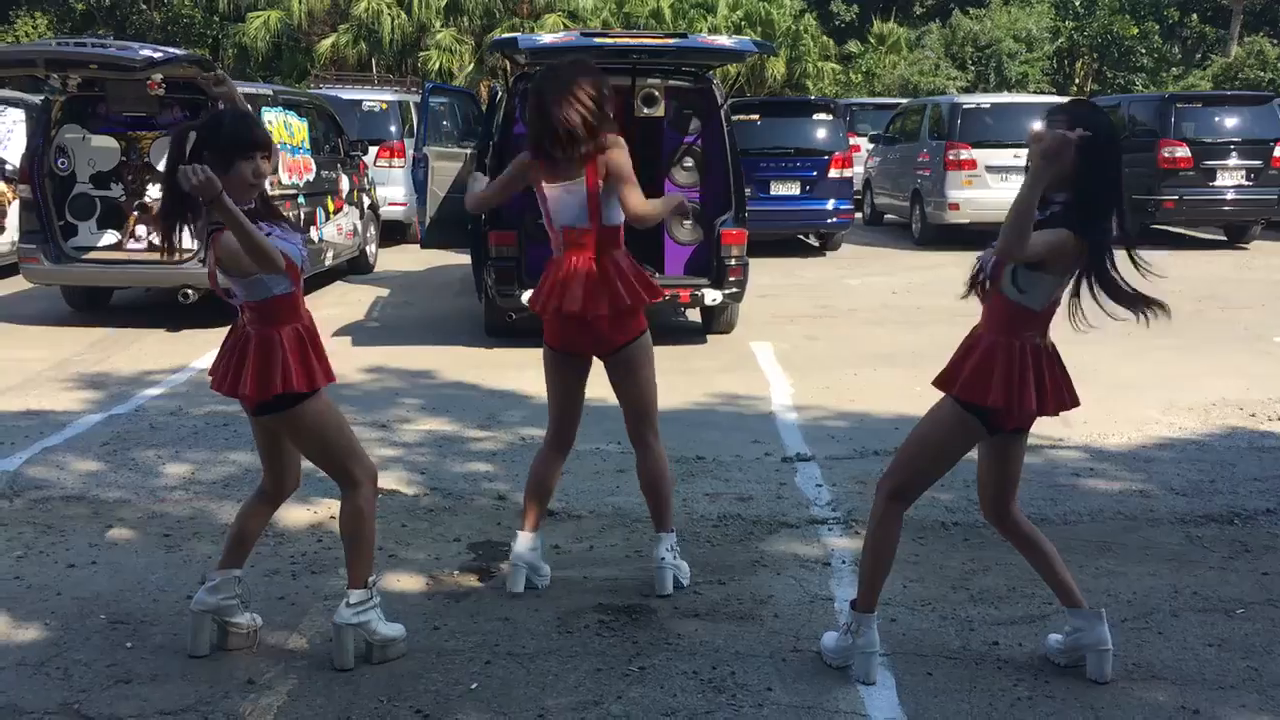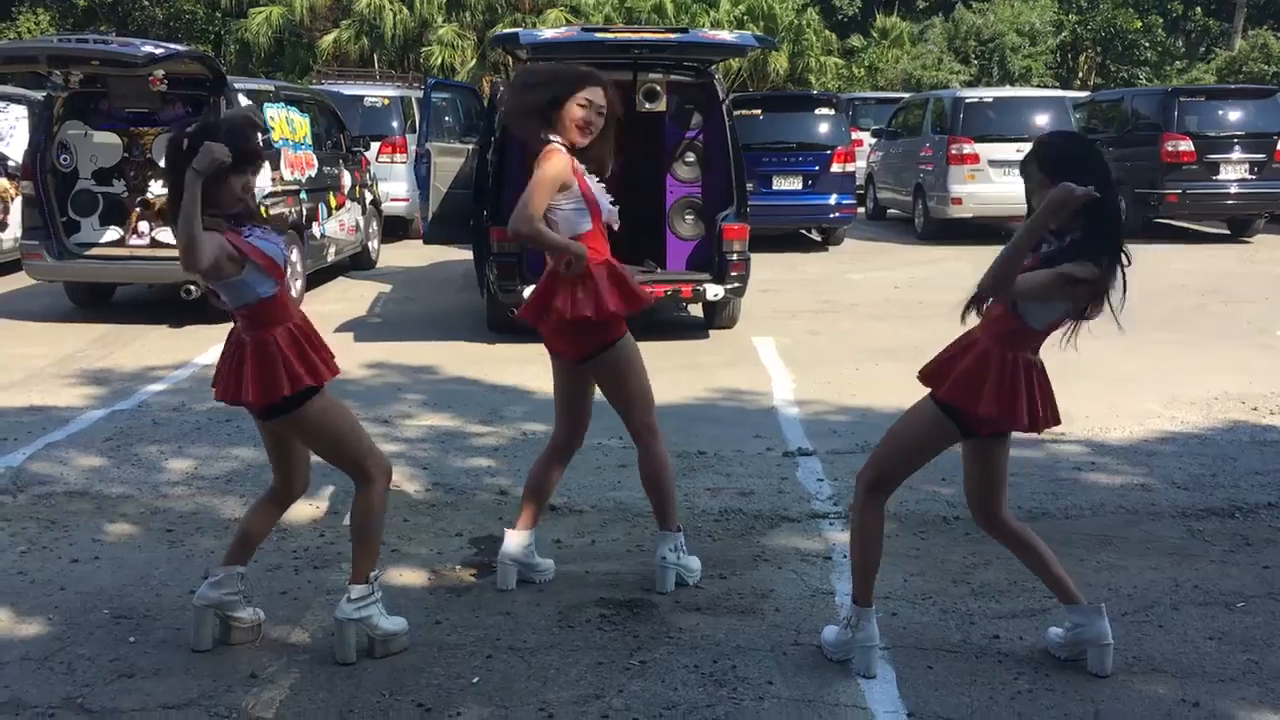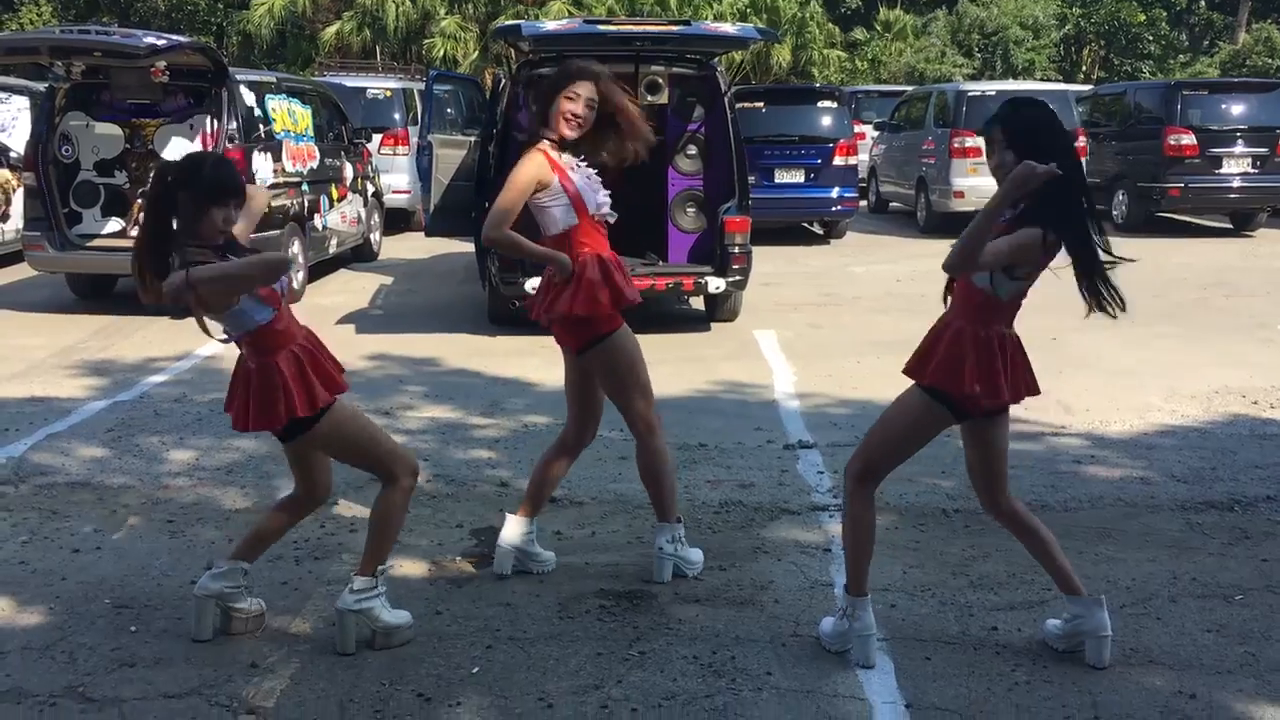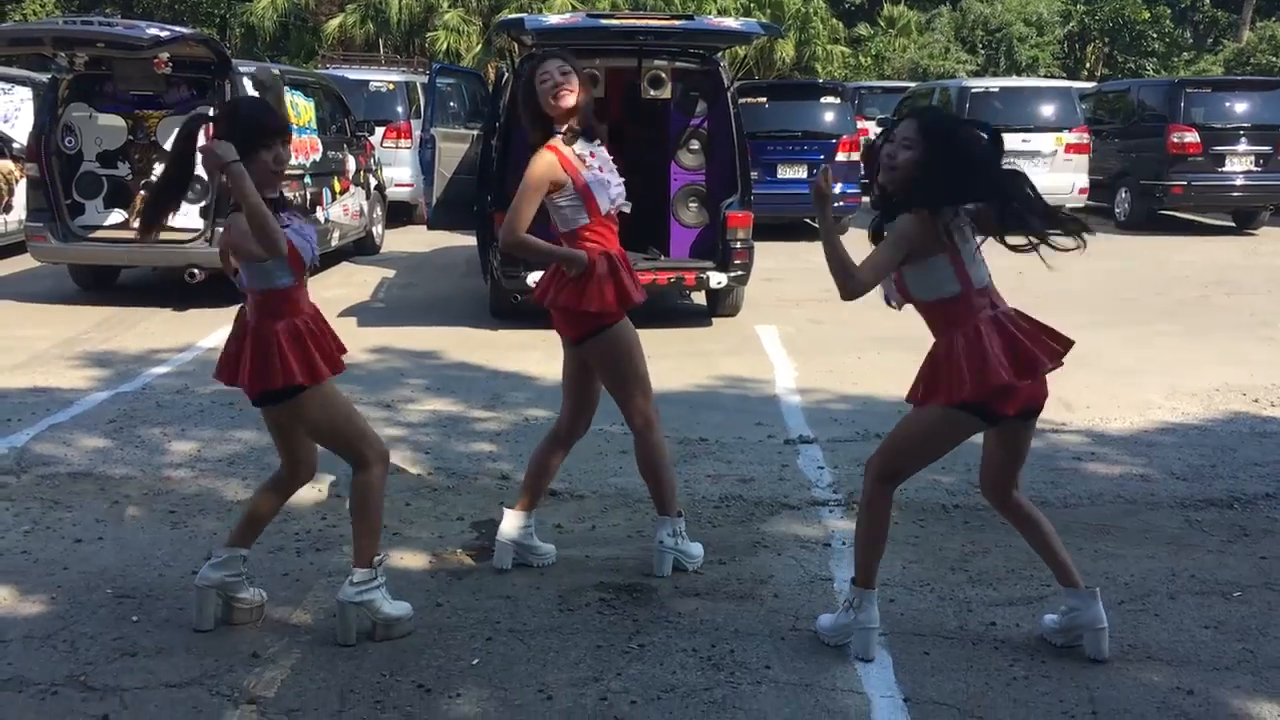
dt=0.2s
person 1, frame 1
left shoulder: (1069, 233)
right shoulder: (1051, 213)
left elbow: (1014, 251)
left wrist: (1038, 173)
left hip: (1002, 371)
right hip: (1010, 372)
left knee: (893, 490)
right knee: (1001, 510)
left ankle: (861, 632)
right ankle: (1086, 626)
person 1, frame 2
left shoulder: (1084, 266)
right shoulder: (1059, 239)
left elbow: (1005, 286)
left wrist: (1041, 218)
left hip: (986, 379)
right hip: (993, 377)
left knee: (870, 485)
right knee: (990, 513)
left ankle: (859, 628)
right ankle: (1086, 620)
person 1, frame 3
left shoulder: (1038, 229)
right shoulder: (1022, 207)
left elbow: (958, 263)
left wrist: (1006, 196)
left hip: (968, 361)
right hip: (981, 362)
left knee: (860, 475)
right knee: (998, 497)
left ankle: (855, 619)
right ankle: (1085, 611)
person 1, frame 4
left shoulder: (914, 218)
right shoulder: (947, 206)
left elbow: (852, 285)
left wrist: (824, 213)
left hip: (977, 369)
right hip: (1014, 363)
left knee: (880, 475)
right knee: (1003, 493)
left ankle: (859, 613)
right ankle: (1082, 607)
person 2, frame 1
left shoulder: (250, 203)
right shoulder: (226, 237)
left elbow: (261, 151)
right elbow: (278, 264)
left wrist: (238, 113)
right wrist: (222, 204)
left hip: (275, 360)
right hip: (275, 362)
left knee: (279, 482)
right knee: (359, 476)
left ankle: (218, 597)
right ankle: (359, 609)
person 2, frame 2
left shoulder: (235, 214)
right shoulder: (212, 241)
right elbow: (194, 258)
left wrist: (241, 128)
right wrist: (194, 177)
left hip: (277, 361)
right hip: (277, 365)
left knee: (289, 484)
right knee: (374, 471)
left ankle: (221, 590)
right ankle: (360, 602)
person 2, frame 3
left shoulder: (225, 246)
right shoulder: (205, 276)
left elbow: (260, 195)
right elbow: (278, 263)
right wrist: (189, 277)
left hip: (290, 376)
right hip: (287, 385)
left knee: (311, 492)
right knee: (402, 469)
left ankle: (222, 582)
right ankle: (364, 596)
person 2, frame 4
left shoulder: (265, 195)
right shoulder: (242, 223)
left elbow: (274, 157)
right elbow: (276, 246)
right wrist: (236, 172)
left hip: (287, 345)
right hip: (278, 352)
left knee: (297, 468)
right knee: (370, 455)
left ankle: (224, 571)
right ankle: (363, 587)
person 3, frame 1
left shoulder: (535, 159)
right shoulder: (610, 149)
left elbow: (477, 206)
right elbow: (638, 214)
left wrist: (479, 183)
right wrist: (677, 202)
left hip: (562, 299)
right hip: (614, 295)
left knee: (558, 437)
right knee: (645, 435)
left ankle: (526, 550)
right ankle: (666, 553)
person 3, frame 2
left shoulder: (557, 159)
right shoulder: (555, 158)
left elbow: (529, 229)
right elbow: (521, 227)
right wrist: (574, 250)
left hip: (563, 309)
right hip: (587, 305)
left knee: (566, 438)
right knee: (647, 433)
left ankle: (518, 546)
right ankle: (671, 552)
person 3, frame 3
left shoulder: (572, 160)
right shoulder: (538, 160)
right elbow: (492, 232)
right wrist: (553, 260)
left hip: (586, 300)
right hip: (583, 301)
left knee: (578, 430)
right knee: (647, 423)
left ankle: (517, 535)
right ankle: (671, 542)
person 3, frame 4
left shoulder: (590, 146)
right shoulder: (550, 157)
right elbow: (510, 237)
right wrist: (570, 259)
left hip: (593, 292)
right hip: (589, 293)
left knee: (572, 421)
right knee: (644, 416)
left ankle: (516, 530)
right ankle: (671, 536)
